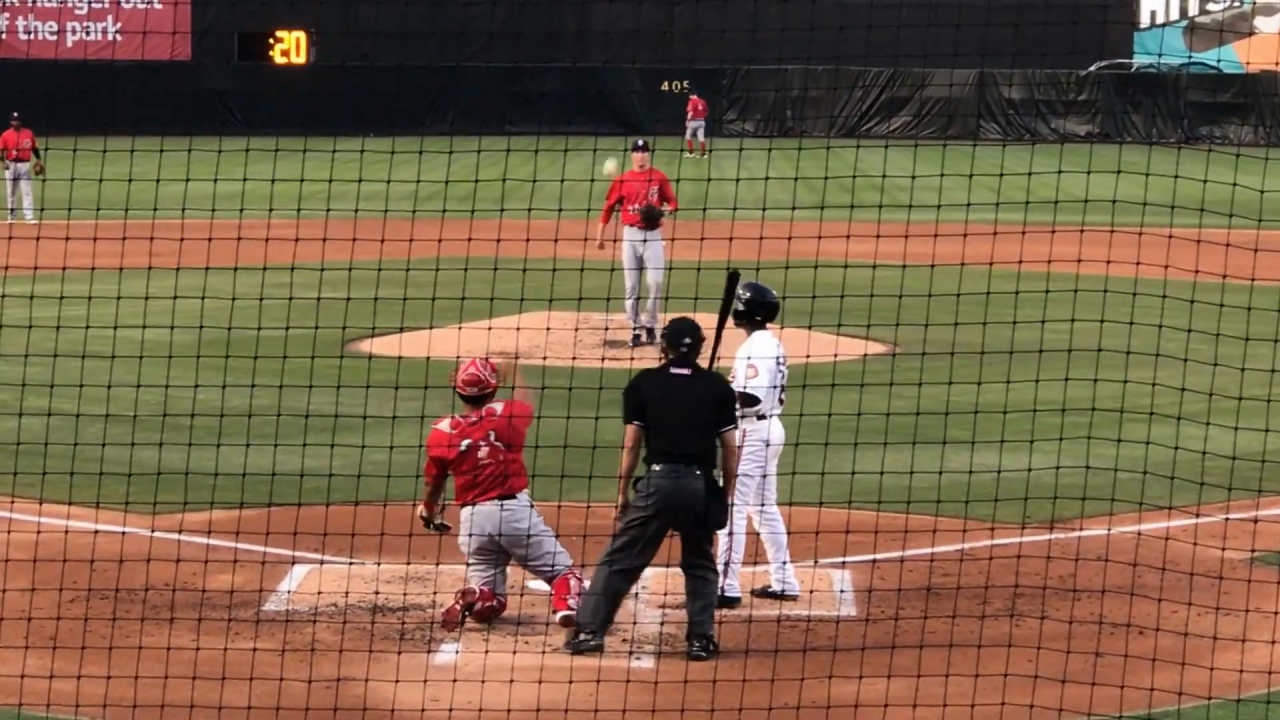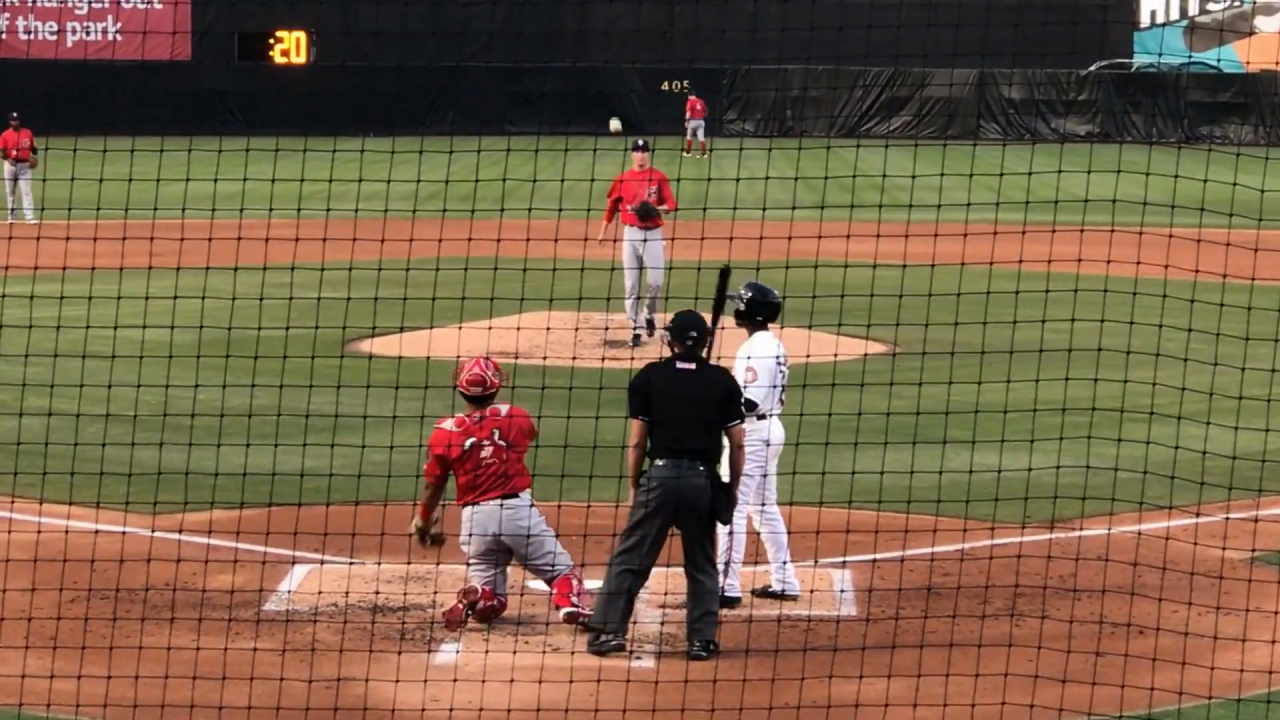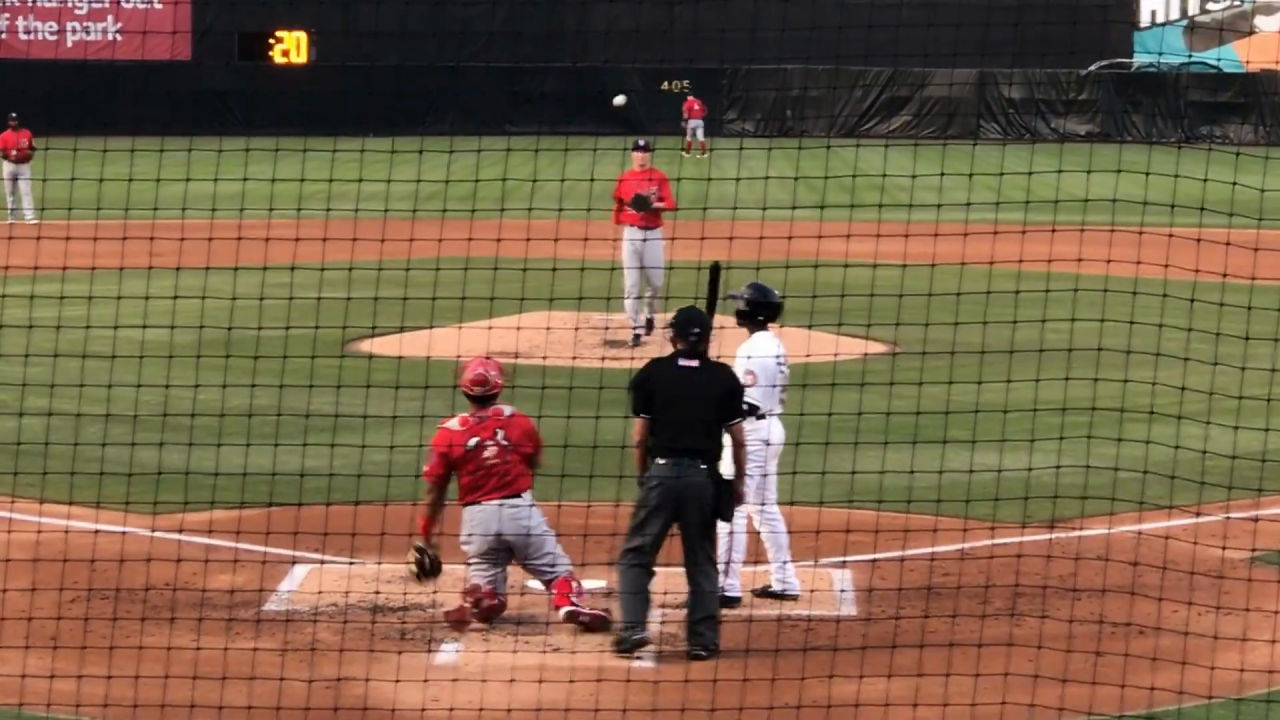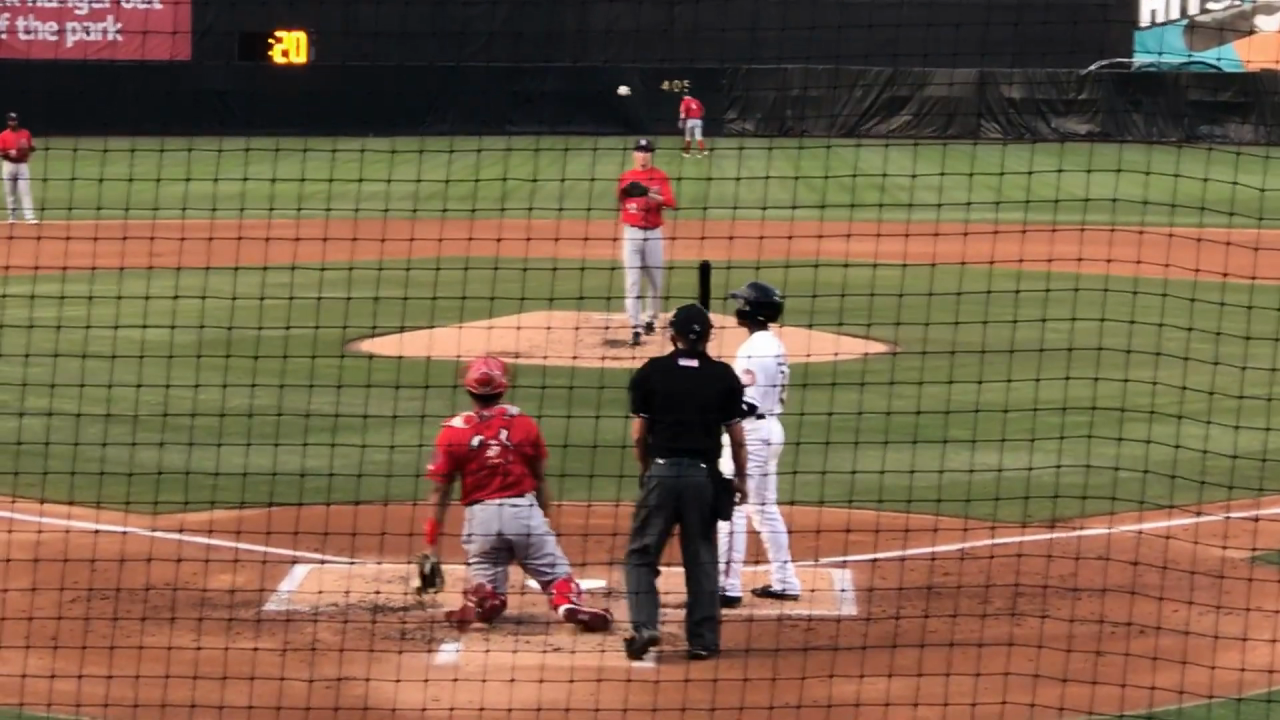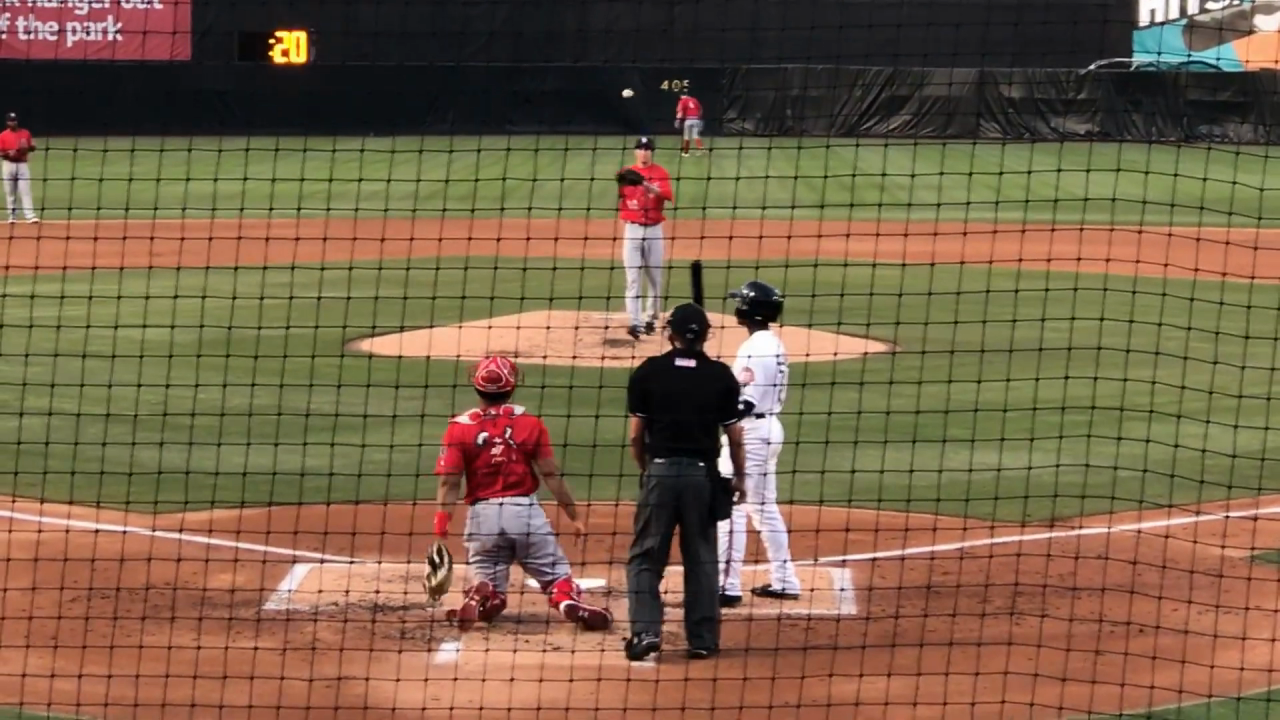
dt=0.1s
person 1, frame 1
left shoulder: (644, 382)
right shoulder: (718, 386)
left elbow: (631, 445)
right elbow: (730, 448)
left wrist: (622, 493)
right wrist: (726, 493)
left hip: (657, 482)
right hip: (700, 484)
left knee: (620, 559)
right knee: (701, 565)
left ankle: (590, 630)
right ankle: (702, 638)
person 1, frame 2
left shoulder: (649, 376)
right shoulder: (722, 380)
left elbow: (637, 440)
right elbow: (737, 441)
left wrist: (634, 484)
right wrist: (734, 484)
left hip: (660, 476)
right hip: (702, 480)
left knee: (630, 557)
right knee: (702, 563)
left ankle: (609, 630)
right ankle: (703, 640)
person 1, frame 3
left shoulder: (652, 373)
right shoulder: (724, 377)
left elbow: (640, 438)
right elbow: (738, 437)
left wrist: (644, 478)
right wrist: (739, 480)
left hip: (663, 473)
right hip: (703, 477)
left knee: (637, 554)
right knee: (701, 562)
left ankle: (632, 627)
right ankle: (704, 639)
person 1, frame 4
left shoulder: (651, 372)
right shoulder: (723, 376)
left elbow: (639, 436)
right elbow: (737, 437)
right wrist: (740, 477)
left hip: (661, 472)
right hip: (703, 476)
left knee: (642, 554)
right knee: (702, 559)
left ankle: (645, 627)
right ankle: (703, 639)
person 1, frame 5
left shoulder: (648, 371)
right shoulder: (721, 376)
left elbow: (636, 435)
right elbow: (734, 437)
right wrist: (739, 477)
left hip: (661, 472)
right hip: (702, 475)
left knee: (645, 557)
right knee: (701, 559)
left ankle: (645, 631)
right ankle: (703, 639)
person 2, frame 1
left shoulder: (755, 347)
right shoulder: (771, 344)
left elbow: (752, 396)
left hip: (752, 432)
right hip: (768, 429)
left knee: (733, 509)
right knee: (764, 507)
left ankle: (727, 588)
right ankle: (784, 582)
person 2, frame 2
left shoulder: (754, 349)
right shoulder: (774, 345)
left elbow: (748, 403)
left hip: (751, 433)
right hip: (769, 429)
left knee: (731, 509)
right knee: (764, 507)
left ankle: (727, 588)
right ankle: (784, 581)
person 2, frame 3
left shoulder: (754, 349)
right shoulder: (774, 345)
left elbow: (748, 405)
left hip: (750, 432)
right hip: (769, 429)
left knee: (731, 509)
right knee: (764, 507)
left ankle: (727, 588)
right ankle: (784, 582)
person 2, frame 4
left shoulder: (753, 349)
right shoulder: (774, 346)
left elbow: (746, 405)
left hip: (749, 433)
right hip: (769, 429)
left knee: (731, 509)
right knee: (763, 507)
left ankle: (727, 588)
right ankle: (785, 581)
person 2, frame 5
left shoulder: (754, 348)
right shoulder: (774, 345)
left elbow: (743, 403)
left hip: (749, 432)
right hip: (768, 428)
left knee: (731, 508)
right knee: (763, 506)
left ankle: (727, 587)
right ankle: (784, 581)
person 3, frame 1
left shoulder: (441, 433)
right shoulder: (508, 414)
left elbow: (433, 486)
right elbow: (524, 404)
left wrist: (428, 513)
right wrist: (515, 377)
left hip: (474, 518)
right hip: (515, 510)
left knee: (488, 604)
right knee: (562, 570)
left ankle: (469, 601)
right ankle: (568, 607)
person 3, frame 2
left shoulder: (444, 433)
right shoulder: (514, 418)
left elbow: (433, 489)
right elbow: (533, 433)
left wrist: (423, 520)
left hip: (476, 517)
right hip: (518, 510)
left knee: (488, 604)
right knee: (563, 572)
left ankle: (470, 601)
right ankle: (569, 607)
person 3, frame 3
left shoulder: (448, 433)
right shoulder: (518, 421)
left elbow: (435, 490)
right elbow: (534, 464)
left wrist: (427, 533)
left hip: (478, 517)
right hip: (520, 511)
left knee: (489, 603)
right knee: (560, 574)
left ankle: (474, 599)
right ankle: (570, 606)
person 3, frame 4
left shoulder: (453, 430)
right shoulder: (522, 422)
left elbow: (441, 488)
right elbow: (539, 477)
left wrist: (431, 538)
right wrist: (545, 511)
left hip: (480, 516)
right hip: (523, 511)
left knee: (489, 603)
right knee: (559, 577)
left ankle: (476, 600)
right ankle: (570, 604)
person 3, frame 5
left shoulder: (460, 427)
right shoulder: (528, 422)
left elbow: (449, 482)
right elbow: (550, 474)
left wrist: (441, 530)
right wrist: (573, 516)
left hip: (483, 515)
right hip: (525, 511)
left knee: (490, 602)
right knee: (558, 577)
left ankle: (478, 598)
right ankle: (570, 602)
person 4, frame 1
left shoulder: (659, 177)
right shoulder: (622, 179)
left elbow: (672, 202)
right elbow: (609, 206)
left wrist: (665, 210)
right wrist: (600, 233)
left hip: (653, 235)
right hip: (631, 234)
left knee: (655, 282)
right knee: (631, 287)
left ankle: (650, 325)
right ankle: (636, 330)
person 4, frame 2
left shoulder: (659, 177)
right shoulder: (623, 179)
left elbow: (672, 204)
right elbow: (612, 205)
left wrist: (659, 208)
right wrist: (604, 230)
left hip: (653, 234)
right hip: (630, 234)
left knee: (656, 282)
right knee: (631, 285)
left ankle: (649, 315)
right ankle: (636, 330)
person 4, frame 3
left shoulder: (659, 177)
right shoulder: (624, 178)
left elbow: (670, 204)
right elbow: (619, 205)
left wrist: (654, 205)
right wrist: (617, 225)
left hip: (654, 234)
right hip: (631, 234)
left knee: (655, 282)
right knee: (632, 285)
left ankle: (649, 315)
right ankle: (636, 329)
person 4, frame 4
left shoulder: (660, 177)
right shoulder: (626, 177)
left elbow: (671, 202)
left wrist: (651, 196)
right wrist: (624, 224)
left hip: (653, 233)
right hip: (631, 233)
left knee: (655, 280)
right knee: (632, 282)
left ankle: (651, 319)
right ankle: (636, 328)
person 4, frame 5
left shoulder: (660, 173)
left elbow: (669, 195)
left wrist: (649, 187)
right wrist: (625, 221)
left hip: (654, 230)
right hip: (632, 230)
left knee: (654, 278)
right knee: (632, 279)
left ankle: (650, 318)
right ankle: (635, 323)
